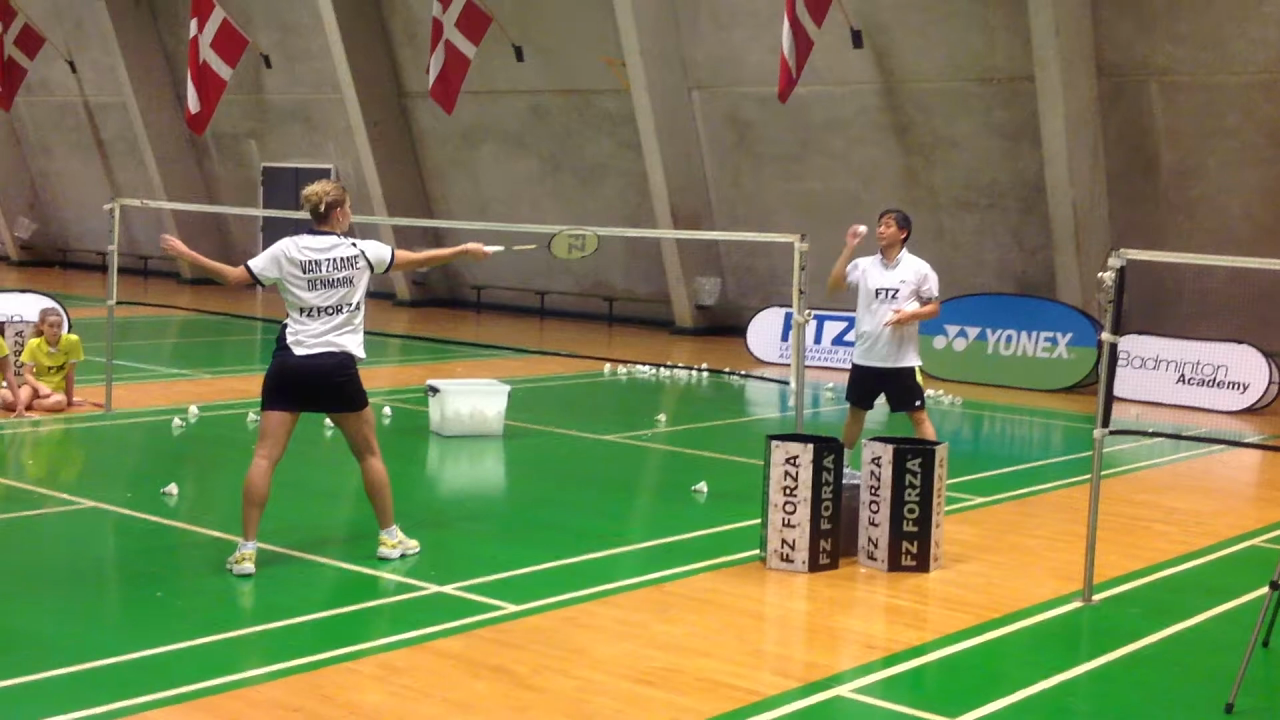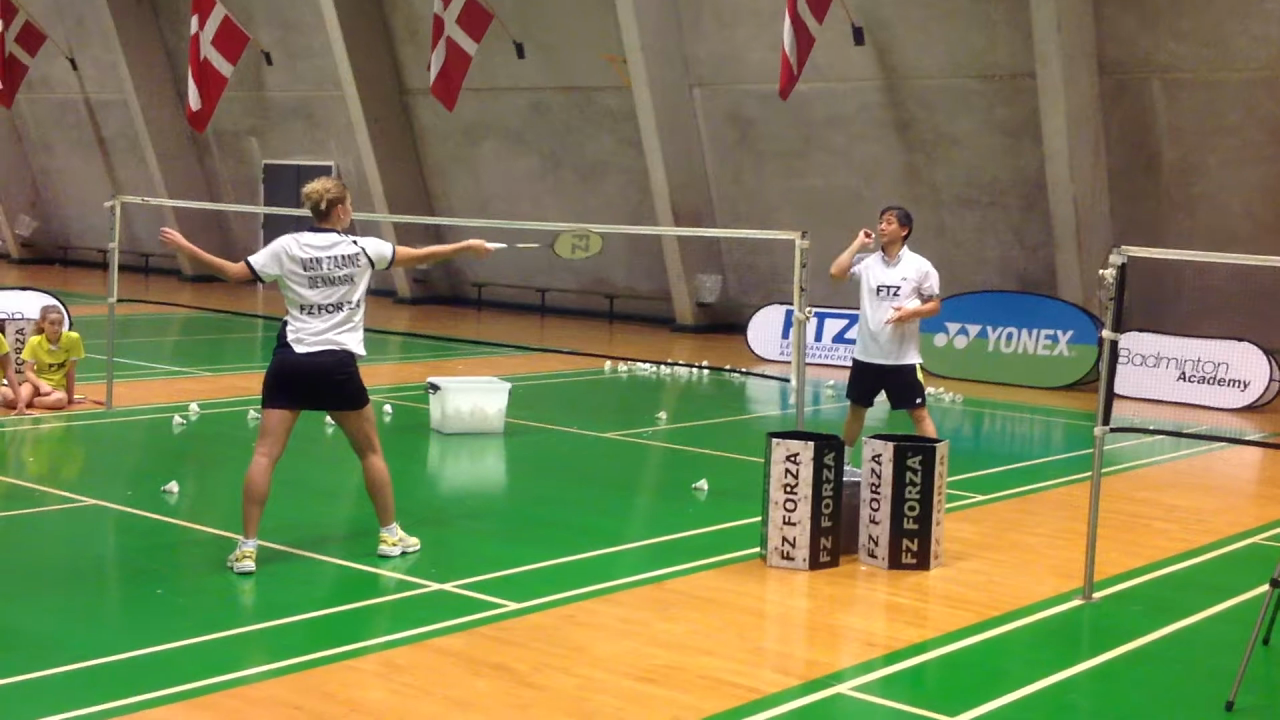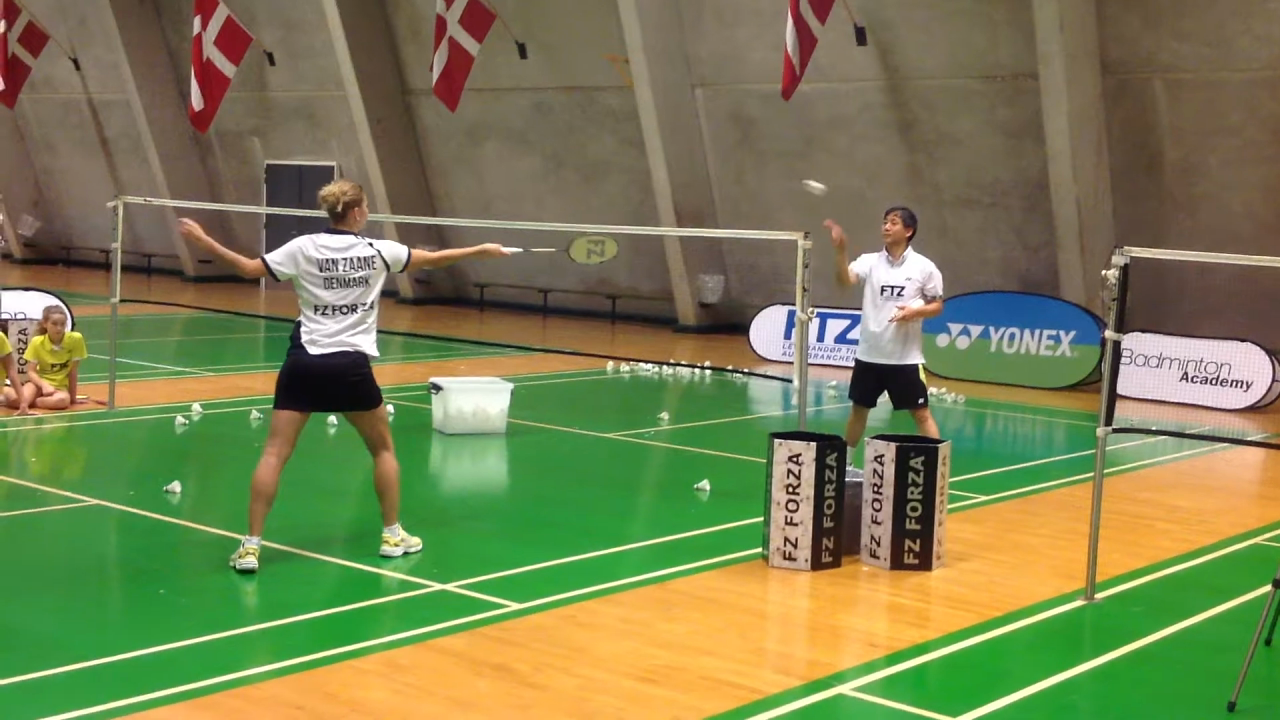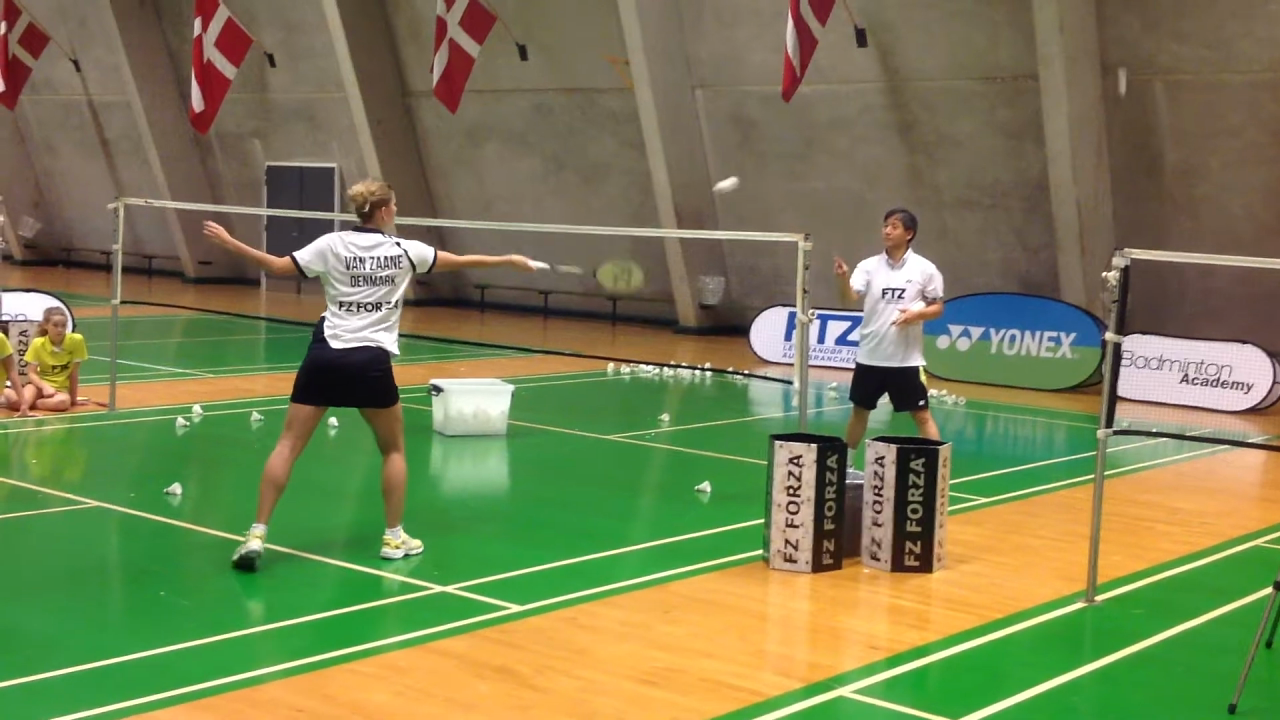
dt=0.2s
person 1, frame 1
left shoulder: (287, 249)
right shoulder: (362, 251)
left elbow: (234, 278)
right elbow: (420, 259)
left wrist: (186, 254)
right wrist: (465, 249)
left hip: (290, 365)
right hip: (337, 367)
left knee: (265, 456)
right knee: (368, 453)
left ankle: (247, 550)
right ankle: (390, 537)
person 1, frame 2
left shoulder: (287, 247)
right shoulder: (363, 248)
left elbow: (234, 273)
right elbow: (421, 256)
left wrist: (185, 247)
right wrist: (467, 246)
left hip: (290, 363)
right hip: (337, 365)
left knee: (265, 454)
right knee: (371, 451)
left ankle: (247, 548)
right ankle: (390, 534)
person 1, frame 3
left shoulder: (303, 247)
right shoulder: (377, 251)
left elbow: (248, 269)
right elbow: (434, 259)
left wrist: (203, 240)
right wrist: (482, 250)
left hip: (303, 364)
right hip: (350, 366)
left knee: (274, 454)
right knee: (383, 449)
left ankle: (251, 546)
right ankle: (393, 535)
person 1, frame 4
left shoulder: (332, 244)
right shoulder: (404, 250)
left elbow: (277, 266)
right elbow: (460, 261)
left wrist: (230, 243)
right wrist: (508, 260)
left hip: (324, 358)
right hip: (370, 362)
left knee: (287, 446)
right knee: (393, 450)
left ankle: (256, 535)
right ankle: (393, 537)
person 2, frame 1
left shoulder: (919, 268)
right shoulder: (863, 265)
left elbow: (934, 307)
right elbow: (833, 285)
left wrist: (910, 314)
right wrist: (849, 249)
left hip: (902, 359)
right hip: (865, 357)
left knee: (918, 415)
right knee: (856, 411)
right ankle: (843, 465)
person 2, frame 2
left shoulder: (920, 266)
right shoulder: (866, 261)
left elbow: (935, 304)
right elbow: (836, 273)
left wrist: (911, 312)
right wrist: (859, 243)
left hip: (903, 357)
right hip: (866, 354)
left knee: (918, 413)
right knee: (856, 409)
right ankle: (843, 463)
person 2, frame 3
left shoulder: (924, 267)
right shoulder: (869, 261)
left elbow: (938, 305)
right elbow: (845, 280)
left wrist: (915, 311)
right wrist: (840, 248)
left hip: (906, 357)
right hip: (869, 354)
left knee: (921, 413)
right knee: (859, 409)
right ankle: (845, 462)
person 2, frame 4
left shoulder: (924, 269)
right shoulder: (869, 266)
left elbow: (937, 307)
right elbow: (849, 299)
left wrist: (916, 314)
right wrist: (844, 279)
left hip: (907, 359)
right hip: (870, 356)
left knee: (921, 415)
right knee: (859, 411)
right ankle: (845, 464)
